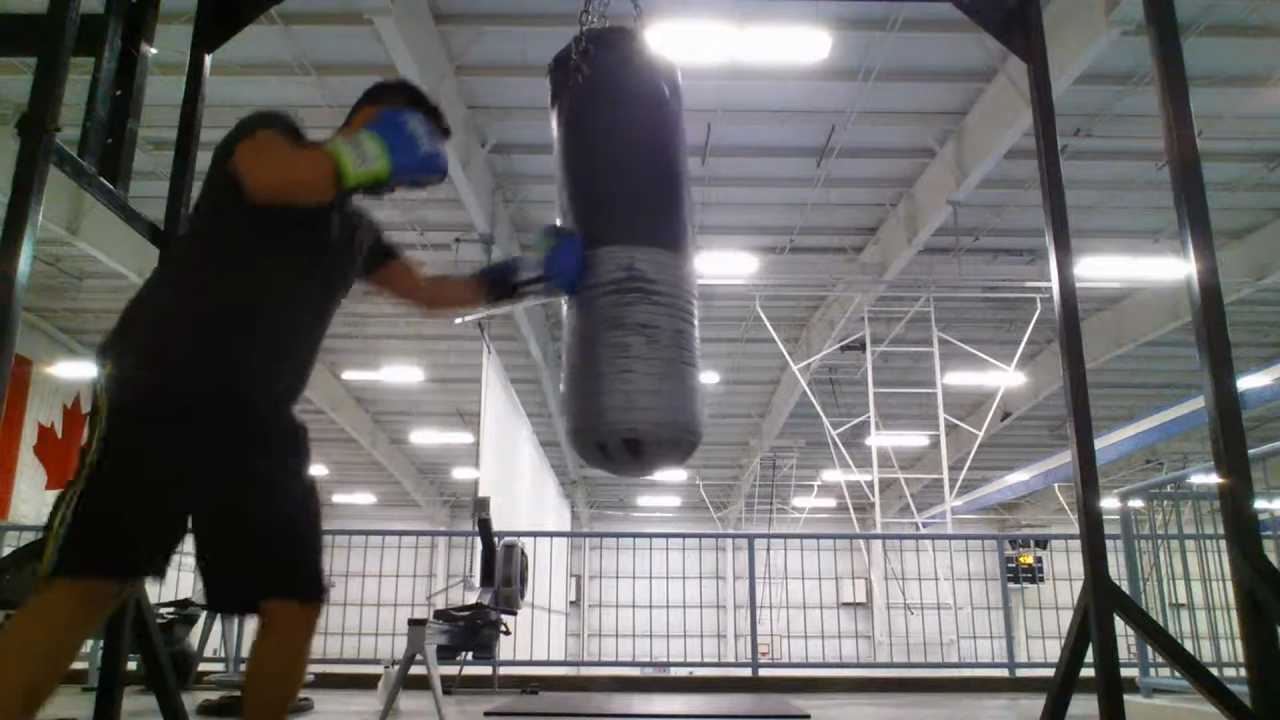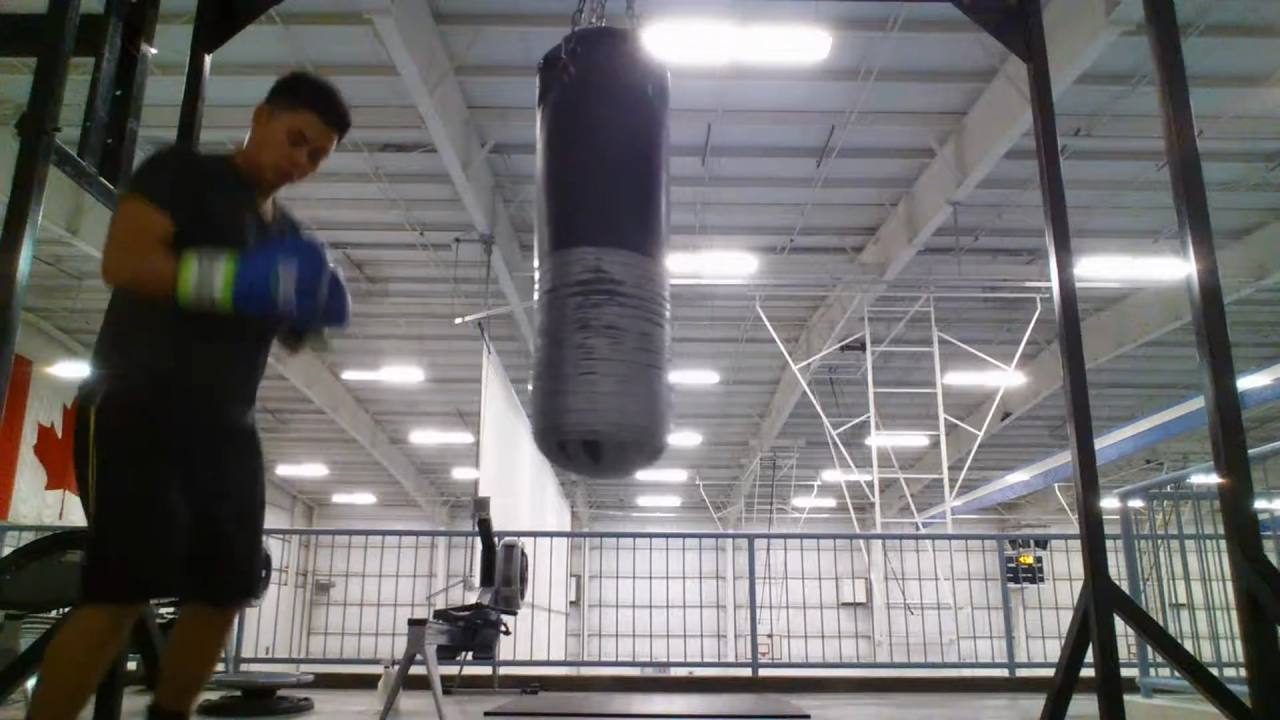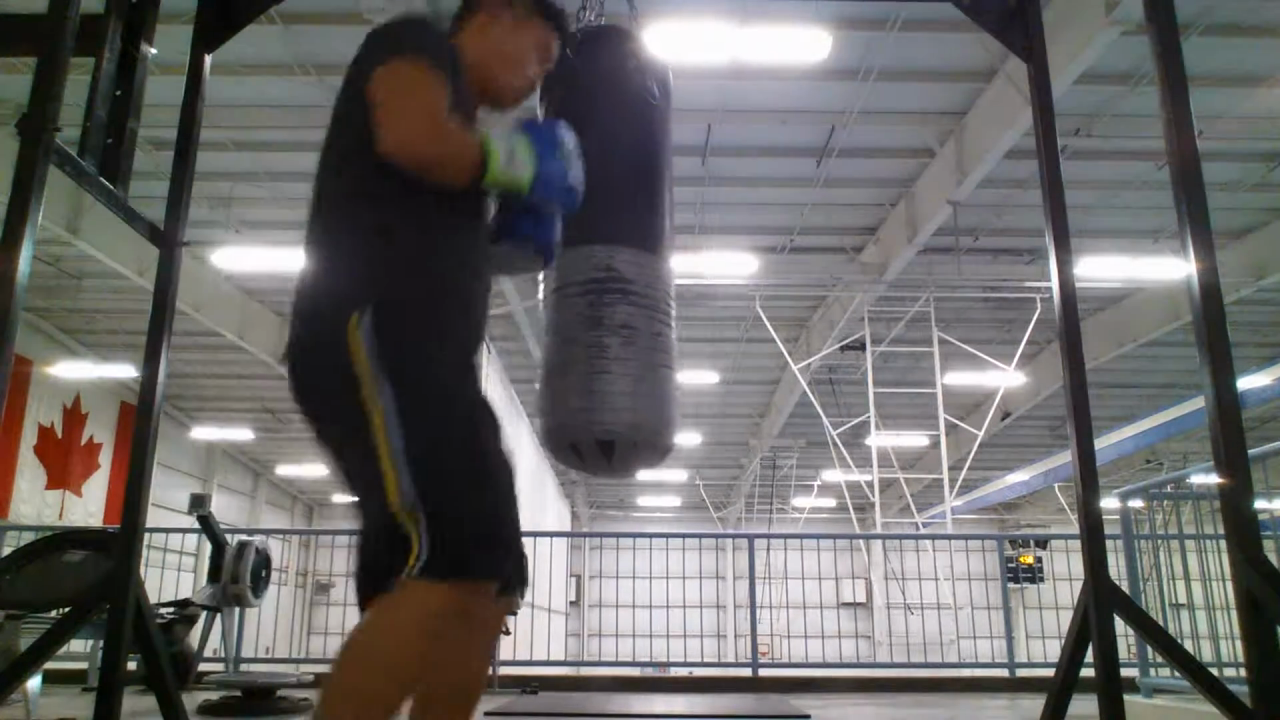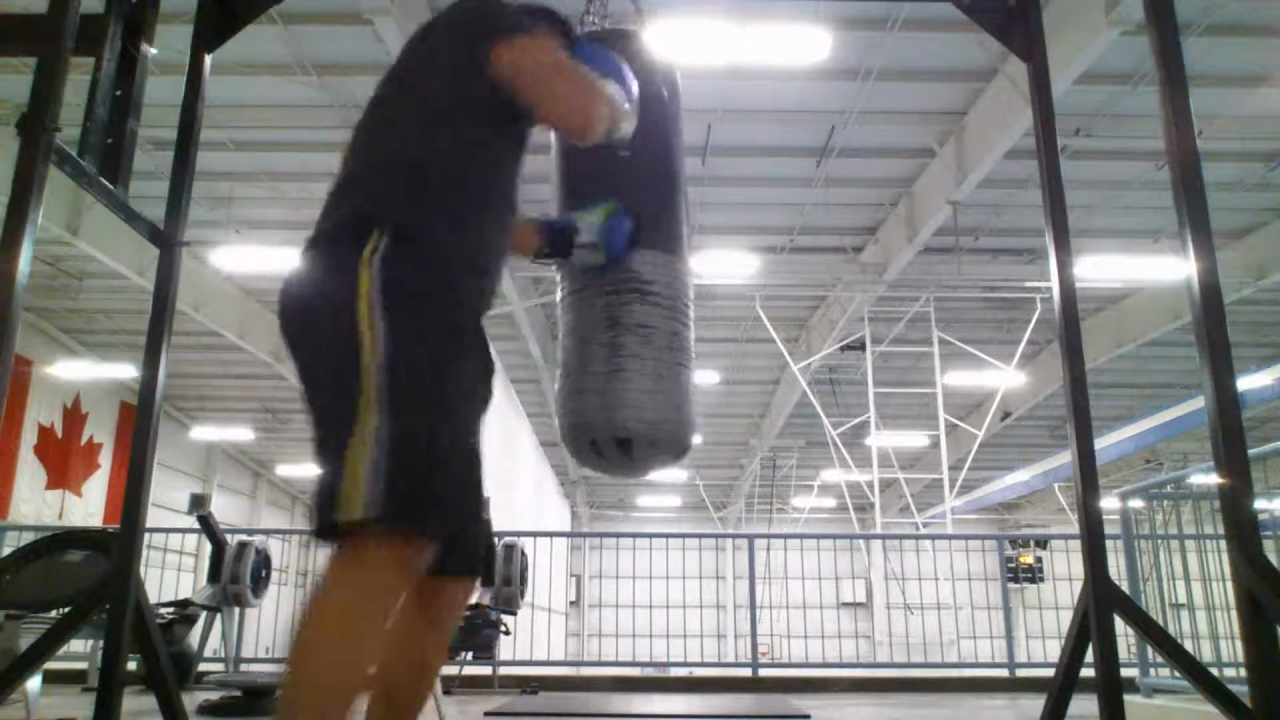
dt=1s
person 1, frame 1
left shoulder: (356, 225)
right shoulder: (273, 136)
left elbow: (431, 294)
right elbow: (272, 177)
left wrist: (521, 274)
right wrist: (379, 153)
left hip: (254, 413)
right hip: (164, 381)
left knee: (294, 601)
right knee: (89, 584)
person 1, frame 2
left shoulder: (287, 230)
right shoulder: (180, 173)
left elbow: (290, 334)
right elbow: (124, 264)
left wrist: (309, 312)
right wrist: (241, 281)
left hip: (222, 428)
right hip: (135, 407)
left knee: (217, 597)
right knee: (122, 595)
person 1, frame 3
left shoulder: (447, 113)
right elbow: (407, 137)
left wrist: (510, 237)
right wrist: (520, 163)
left hip: (421, 357)
right hip: (375, 337)
left knee: (477, 590)
right knee: (447, 574)
person 1, frame 4
left shoulder: (434, 70)
right elbow: (580, 114)
left wrist: (567, 236)
right wrist: (617, 100)
right hip: (386, 284)
left knee: (445, 573)
right knee: (393, 549)
